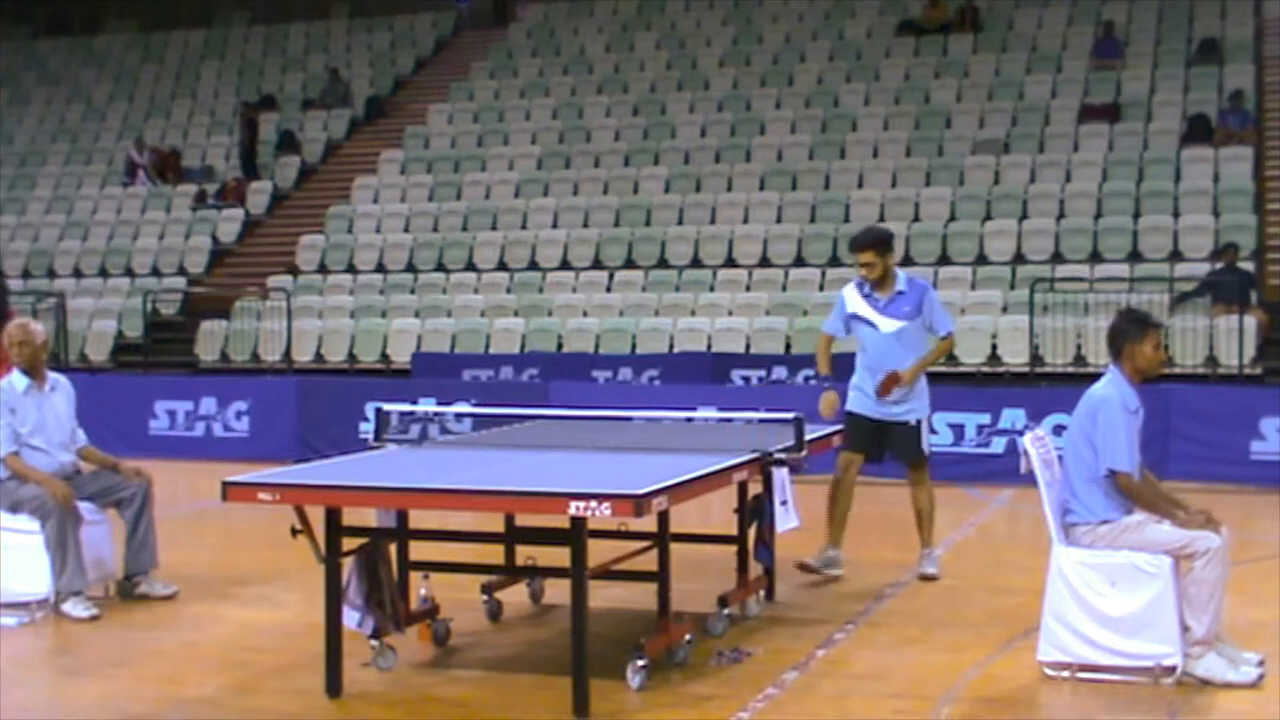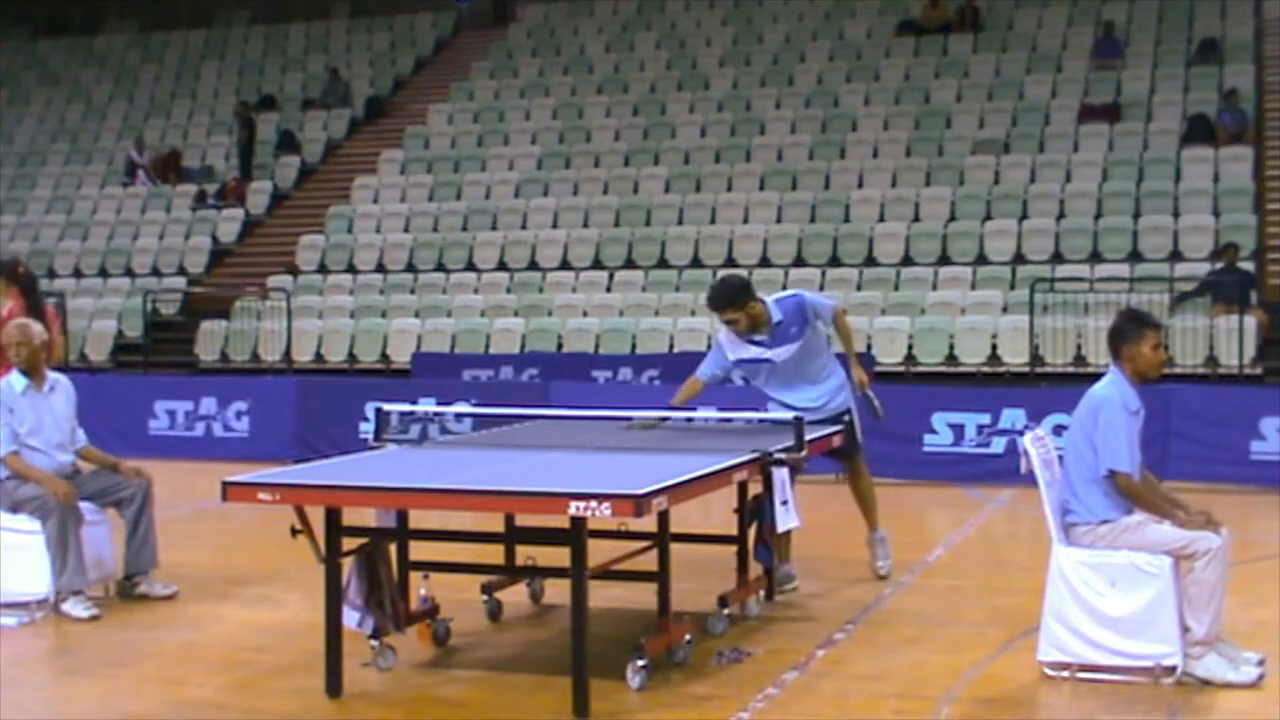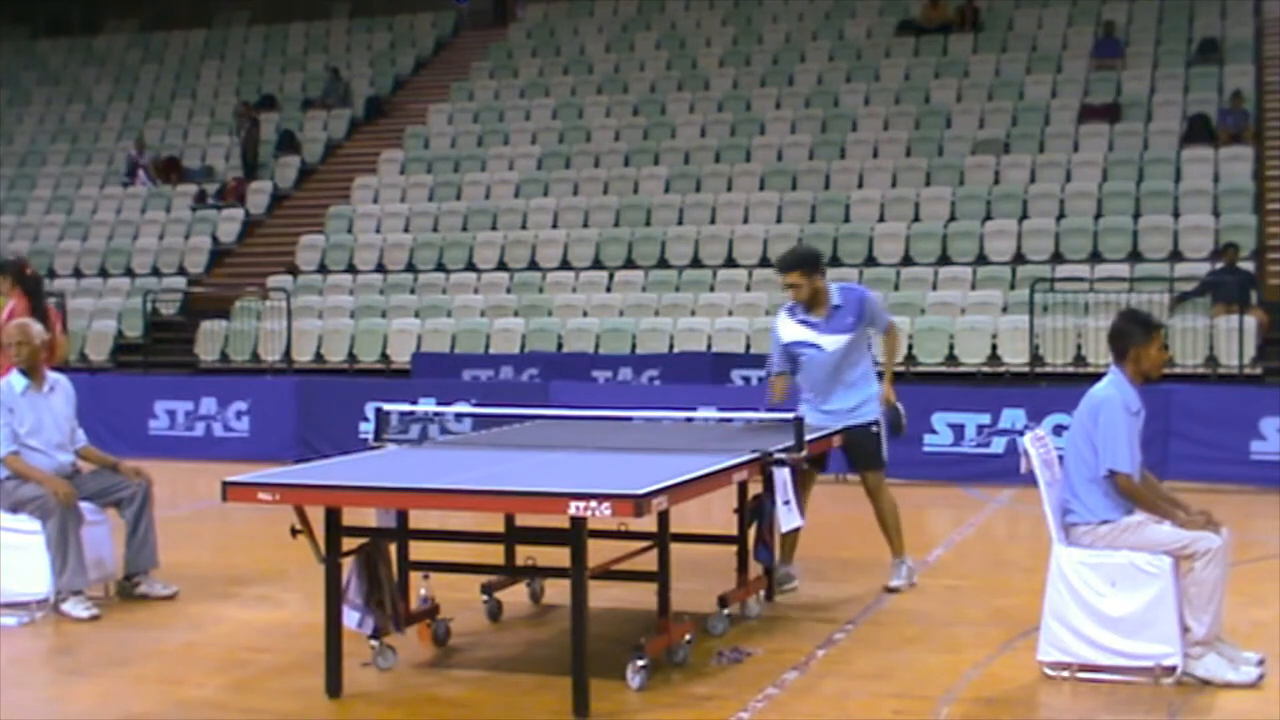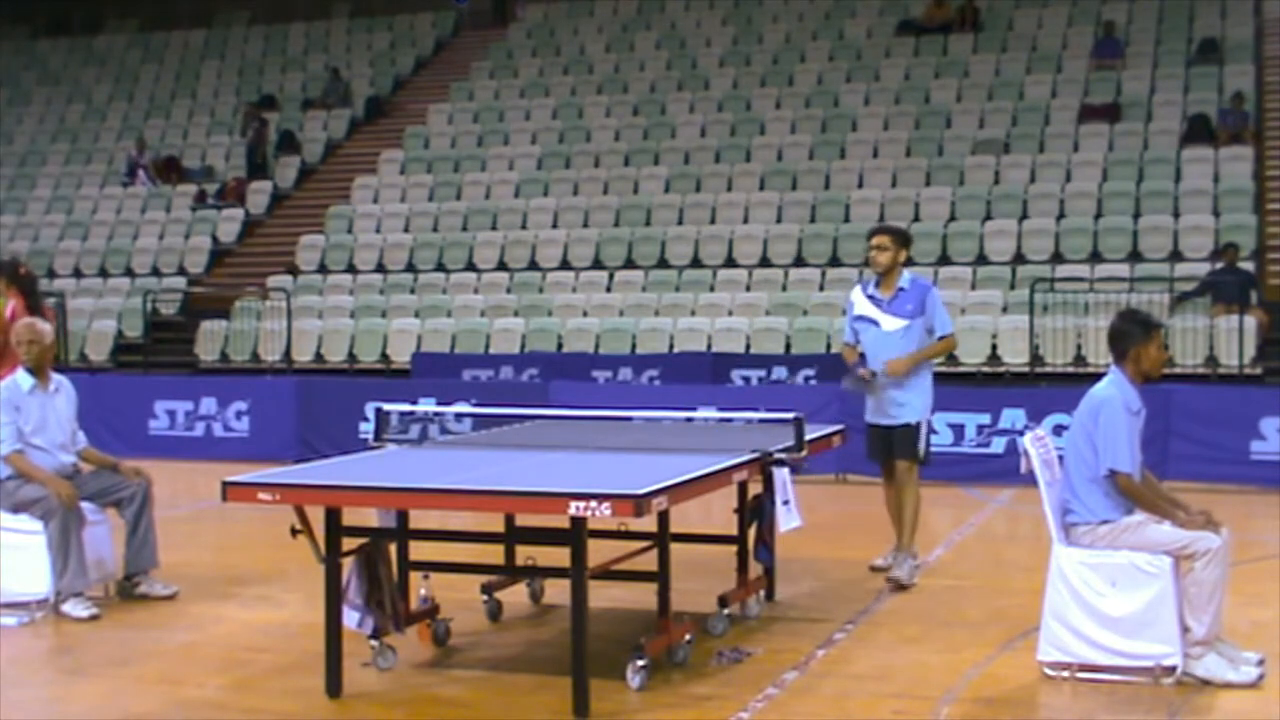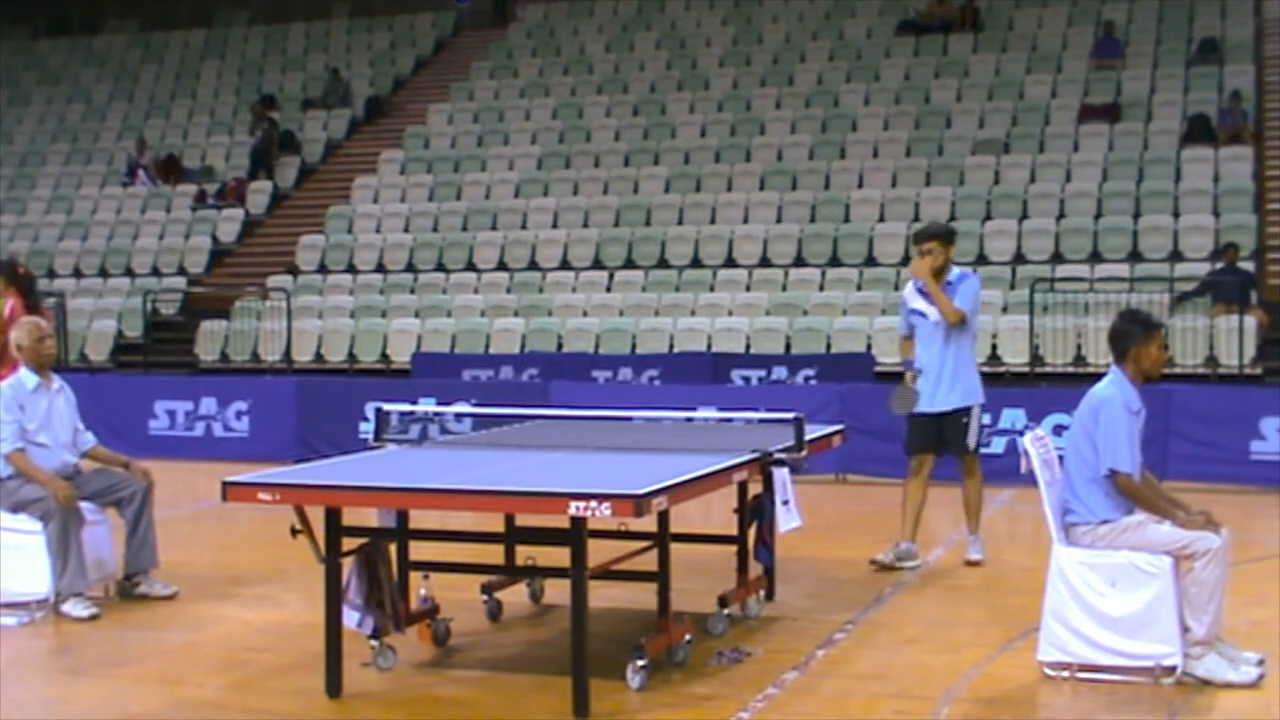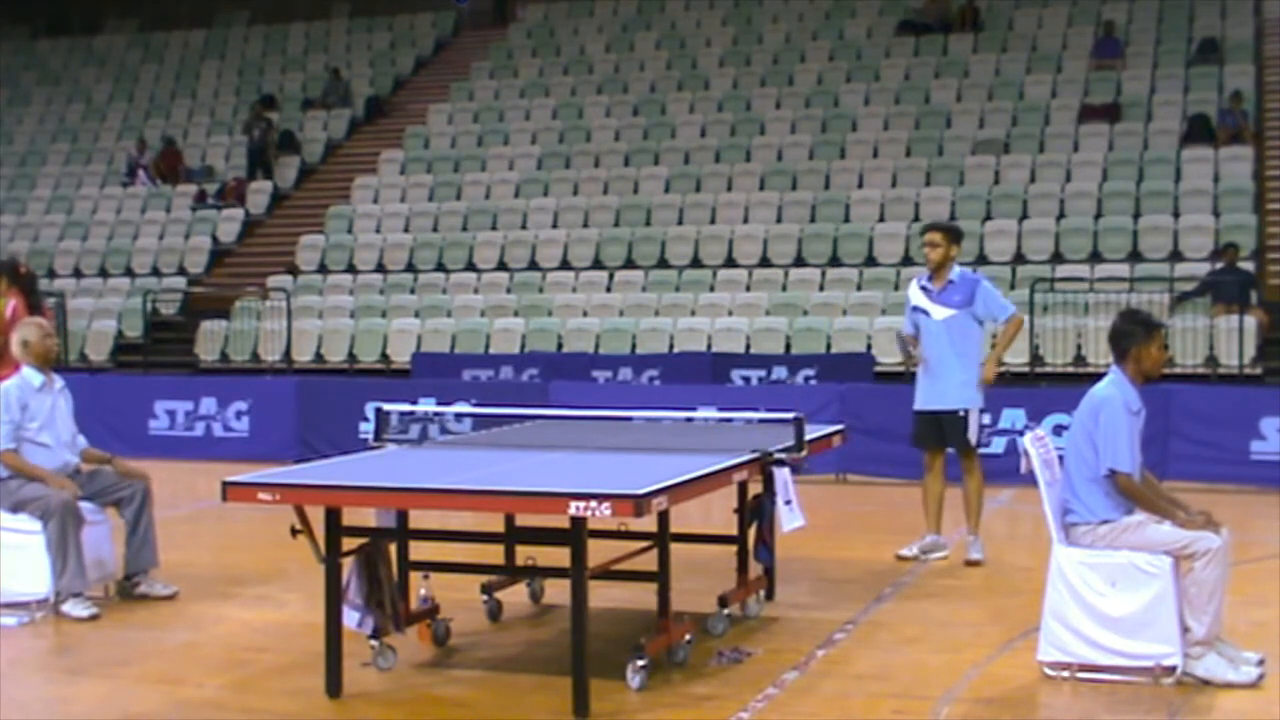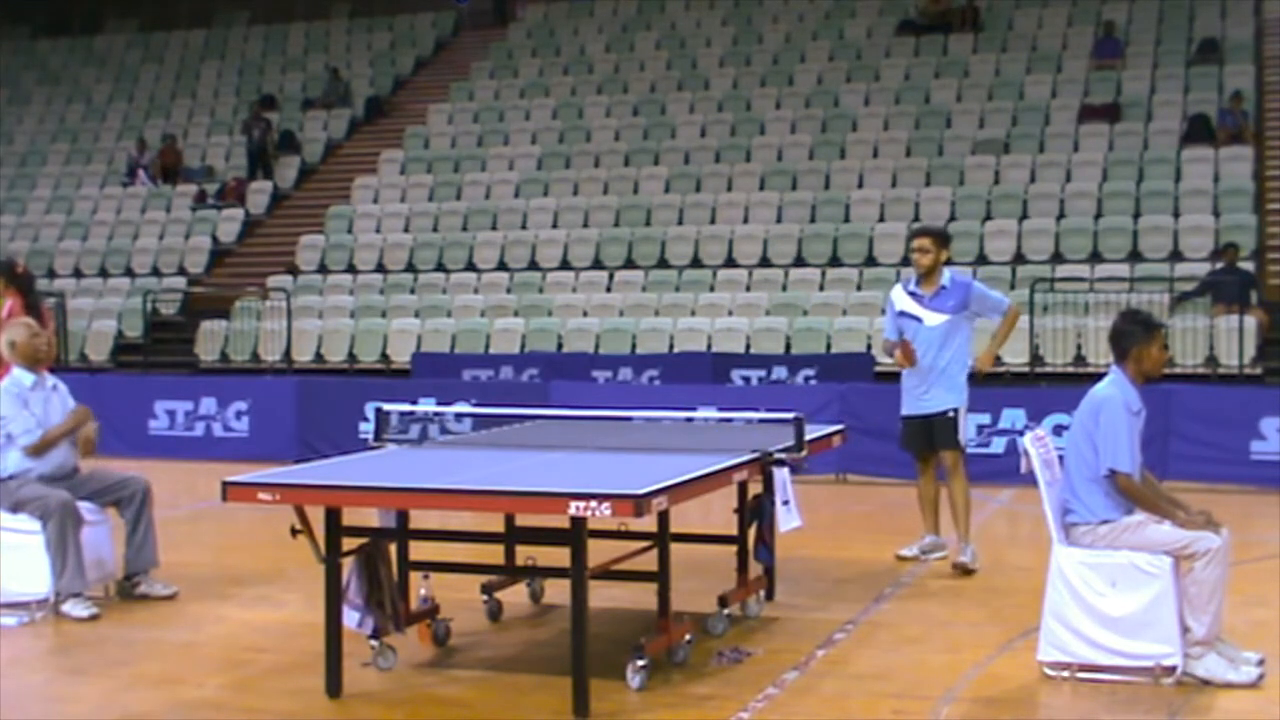
dt=0.7s
person 1, frame 1
left shoulder: (1124, 397)
right shoulder: (1110, 400)
left elbow: (1137, 473)
right elbow: (1125, 481)
left wrist: (1184, 509)
right wrist: (1180, 518)
left hip: (1117, 514)
right hip: (1099, 524)
left knee: (1215, 534)
right knee: (1205, 544)
left ankle: (1207, 638)
right ankle: (1197, 652)
person 1, frame 2
left shoulder: (1124, 397)
right shoulder: (1110, 400)
left elbow: (1137, 473)
right elbow: (1124, 482)
left wrist: (1185, 509)
right wrist: (1179, 519)
left hip: (1117, 514)
right hip: (1099, 524)
left knee: (1215, 534)
right knee: (1206, 544)
left ankle: (1206, 638)
right ankle: (1197, 652)
person 1, frame 3
left shoulder: (1124, 397)
right shoulder: (1111, 400)
left elbow: (1137, 472)
right elbow: (1123, 482)
left wrist: (1185, 509)
right wrist: (1179, 519)
left hip: (1117, 514)
right hip: (1099, 524)
left knee: (1215, 534)
right knee: (1206, 544)
left ankle: (1206, 638)
right ankle: (1197, 652)
person 1, frame 4
left shoulder: (1124, 397)
right shoulder: (1111, 400)
left elbow: (1138, 472)
right elbow: (1124, 481)
left wrist: (1186, 510)
right wrist: (1179, 519)
left hip: (1116, 514)
right hip: (1099, 524)
left knee: (1215, 534)
right knee: (1206, 544)
left ankle: (1205, 638)
right ankle: (1196, 651)
person 1, frame 5
left shoulder: (1124, 397)
right shoulder: (1111, 400)
left elbow: (1137, 472)
right elbow: (1124, 481)
left wrist: (1185, 509)
right wrist: (1179, 518)
left hip: (1116, 514)
right hip: (1099, 524)
left knee: (1215, 534)
right knee: (1206, 544)
left ankle: (1205, 638)
right ankle: (1197, 651)
person 1, frame 6
left shoulder: (1124, 397)
right shoulder: (1111, 400)
left elbow: (1137, 472)
right elbow: (1124, 481)
left wrist: (1186, 510)
right wrist: (1179, 518)
left hip: (1115, 515)
right hip: (1098, 524)
left knee: (1214, 534)
right knee: (1206, 544)
left ankle: (1205, 637)
right ankle: (1197, 651)
person 1, frame 7
left shoulder: (1125, 397)
right shoulder: (1112, 400)
left elbow: (1138, 472)
right elbow: (1124, 482)
left wrist: (1185, 509)
right wrist: (1180, 519)
left hip: (1116, 515)
right hip: (1099, 524)
left knee: (1215, 534)
right knee: (1206, 543)
left ankle: (1205, 638)
right ankle: (1197, 652)
person 2, frame 1
left shoulder: (920, 293)
right shoulder: (849, 296)
left elbow: (946, 340)
right elbow: (826, 339)
left wrist: (914, 371)
right wrist: (828, 384)
left hip: (907, 405)
right hip: (861, 403)
left knee: (918, 475)
right knee: (845, 470)
left ankle: (927, 553)
right ankle: (831, 554)
person 2, frame 2
left shoulder: (798, 304)
right shoulder: (728, 342)
left elbow: (837, 315)
right elbow: (698, 380)
left wrist: (854, 364)
left hip: (832, 400)
right hip: (786, 413)
left knee: (855, 467)
left ankle: (875, 536)
right ankle: (783, 567)
person 2, frame 3
left shoulder: (858, 299)
right shoulder: (785, 323)
left elbow: (888, 330)
right elbow: (780, 374)
left wrist: (888, 382)
left hip: (862, 411)
right hip: (814, 415)
left knee: (874, 483)
right knee: (798, 486)
left ankle: (901, 563)
right ankle: (784, 568)
person 2, frame 4
left shoulder: (924, 292)
right shoulder: (859, 296)
left elbow: (949, 341)
right elbow: (849, 345)
left wrist: (910, 361)
right wrist: (858, 367)
left hip: (911, 403)
right hip: (877, 404)
left knee: (905, 473)
right knee: (889, 476)
left ankle: (905, 559)
right ankle: (902, 546)
person 2, frame 5
left shoulder: (967, 282)
right shoulder: (912, 291)
left elbow: (954, 317)
left wrist: (930, 280)
right wrist: (909, 366)
left hip: (961, 396)
right hip: (924, 397)
left knee: (969, 465)
right knee: (917, 469)
left ankle: (974, 539)
right ankle: (907, 547)
person 2, frame 6
left shoulder: (974, 285)
right shoulder: (915, 289)
left elbow: (1014, 320)
left wrist: (992, 360)
right wrist: (909, 350)
left hip: (962, 394)
right hip: (927, 393)
left knee: (969, 461)
right knee: (931, 463)
left ankle: (974, 539)
right ankle: (933, 538)
person 2, frame 7
left shoulder: (966, 290)
right shoulder: (899, 294)
left elbow: (1011, 311)
right elbow: (889, 341)
left wrist: (992, 350)
right wrist: (896, 351)
left hip: (949, 395)
right hip: (914, 396)
left knee: (951, 464)
right knee: (924, 466)
left ankle: (965, 547)
right ankle: (932, 539)
person 3, frame 1
left shoulder: (63, 386)
left wrist: (118, 465)
right wrist: (46, 481)
left hip: (70, 476)
left knee: (135, 486)
right knee: (59, 505)
left ankle: (136, 576)
right ankle: (69, 594)
person 3, frame 2
left shoulder: (63, 385)
left wrist: (118, 465)
right wrist: (47, 480)
left hip: (69, 476)
left knee: (135, 486)
right knee: (60, 503)
left ankle: (136, 576)
right ankle: (69, 593)
person 3, frame 3
left shoulder: (63, 385)
left wrist: (118, 465)
right wrist: (47, 480)
left hip: (69, 476)
left knee: (136, 486)
right knee: (60, 503)
left ankle: (136, 576)
right ankle: (68, 594)
person 3, frame 4
left shoulder: (65, 388)
left wrist: (118, 465)
right wrist: (50, 480)
left hip: (69, 476)
left knee: (136, 486)
right knee: (62, 503)
left ankle: (136, 576)
right ankle: (68, 594)
person 3, frame 5
left shoulder: (63, 390)
left elbow: (83, 442)
left wrist: (127, 463)
right wrist: (49, 480)
left hip: (69, 476)
left knee: (137, 486)
right knee: (61, 505)
left ankle: (136, 576)
right ankle: (69, 595)
person 3, frame 6
left shoulder: (61, 389)
left wrist: (112, 460)
right wrist: (49, 477)
left hip: (69, 476)
left knee: (135, 487)
right knee: (61, 503)
left ankle: (136, 576)
right ankle: (69, 594)
person 3, frame 7
left shoulder: (57, 387)
left elbow: (84, 419)
right elbow: (33, 445)
left wrist: (88, 430)
right wrist: (71, 423)
left hip: (67, 476)
left knee: (136, 486)
right knee: (60, 504)
left ankle: (136, 576)
right ankle: (68, 594)
